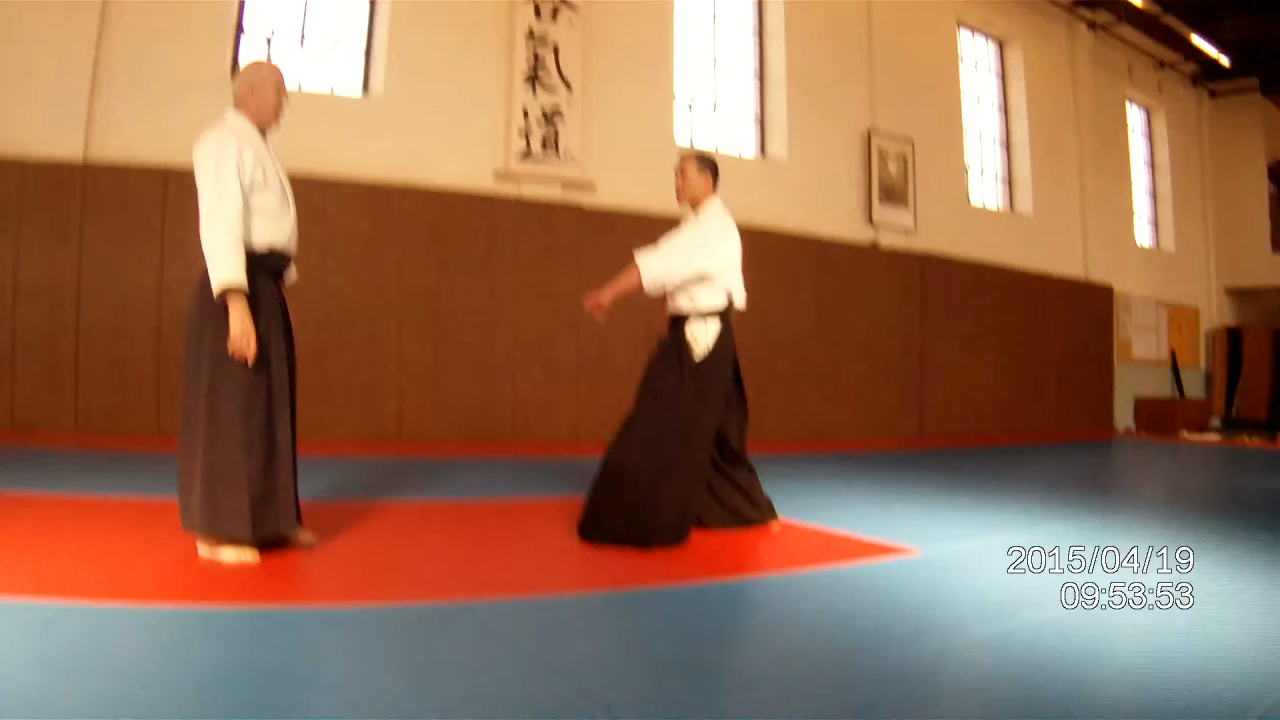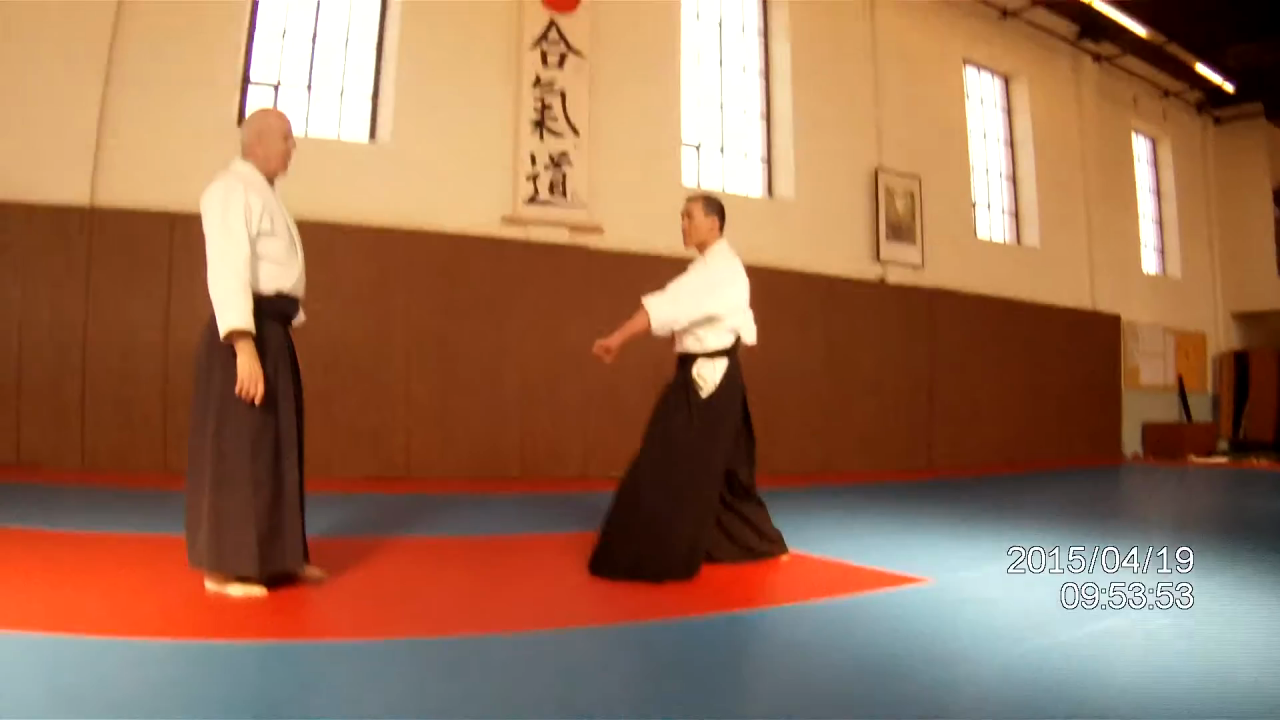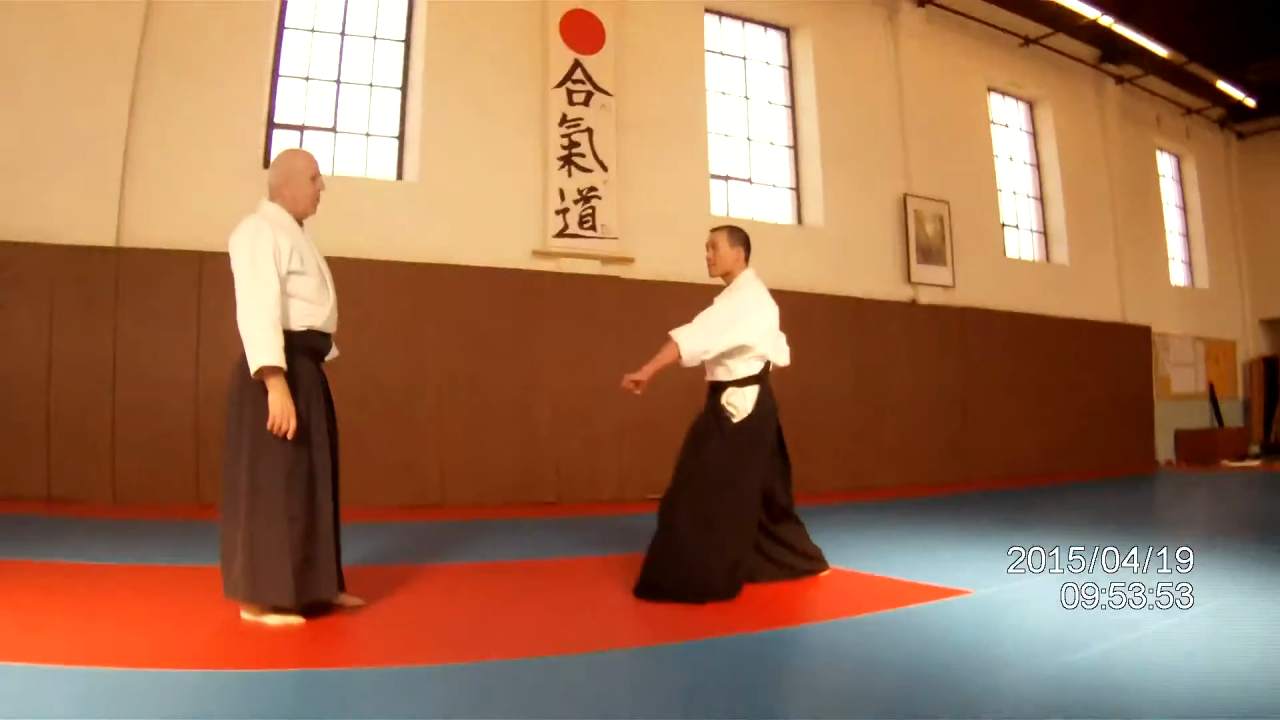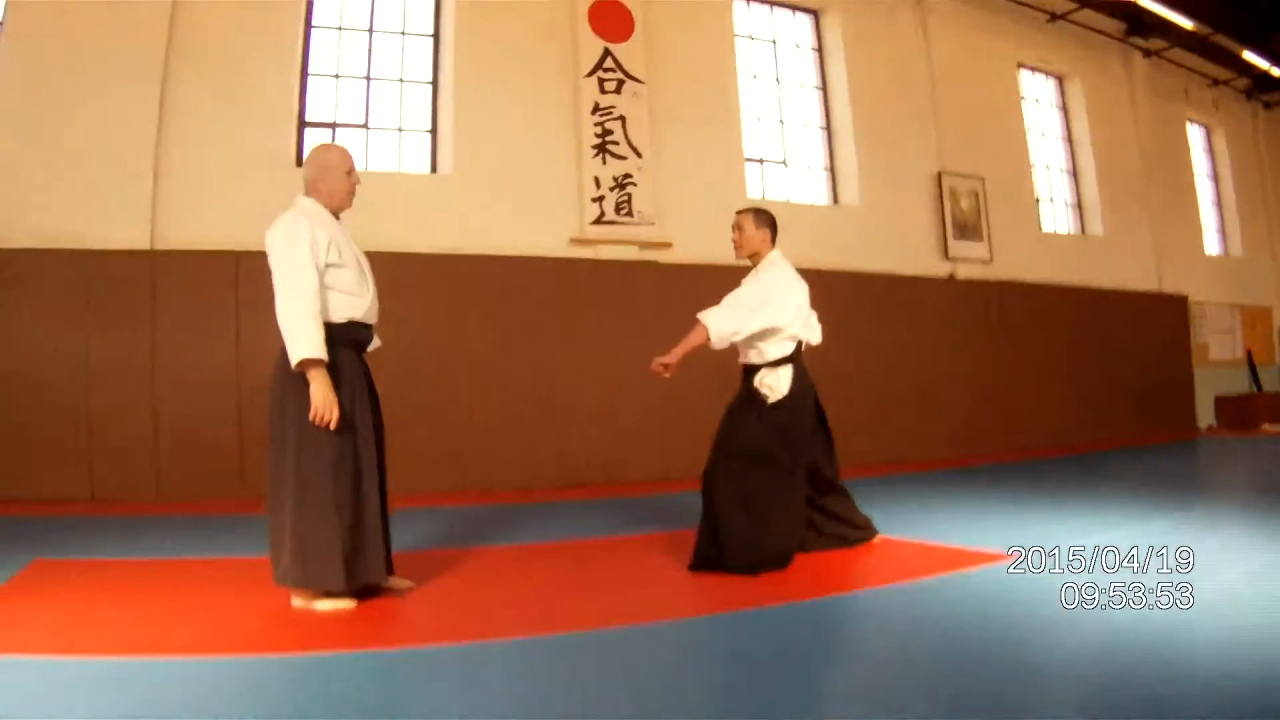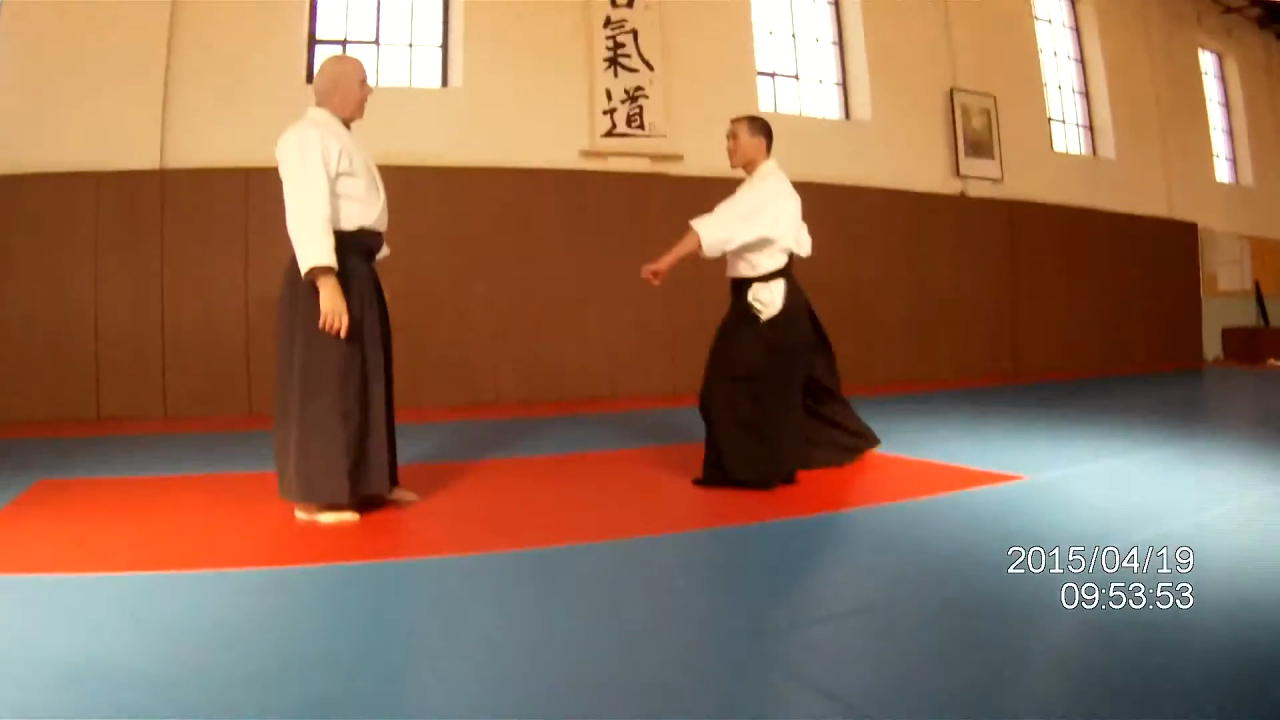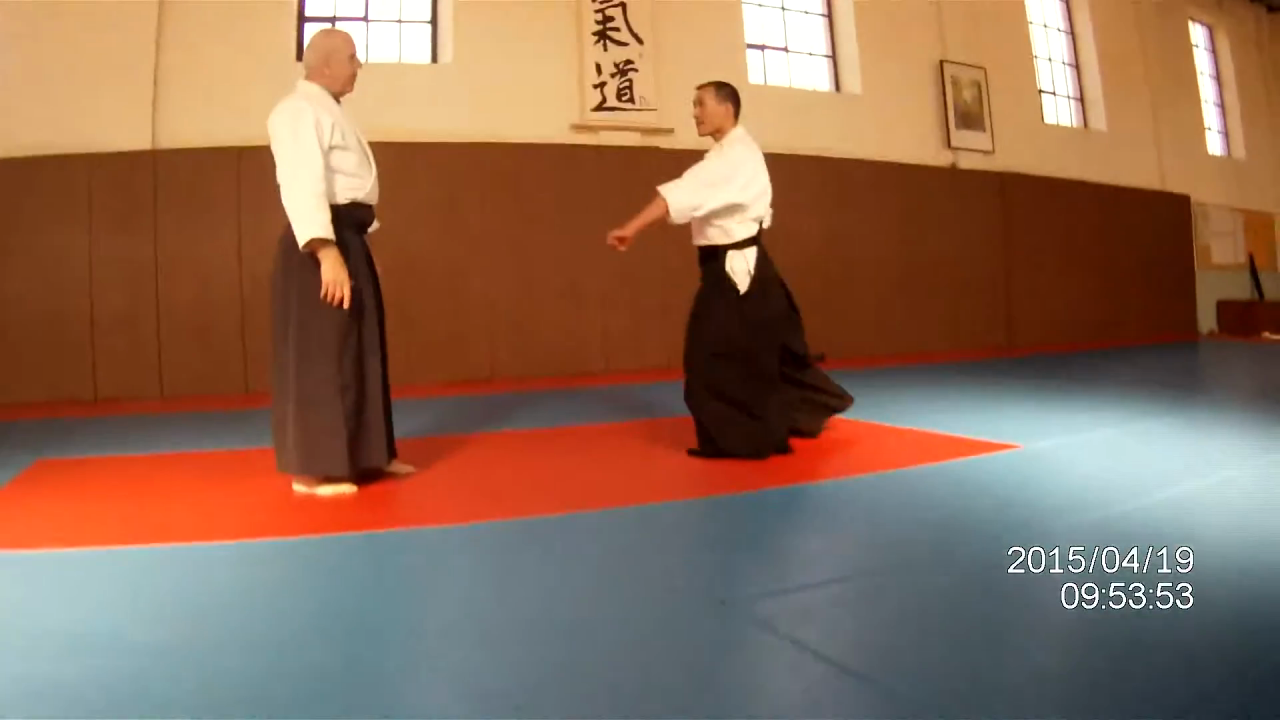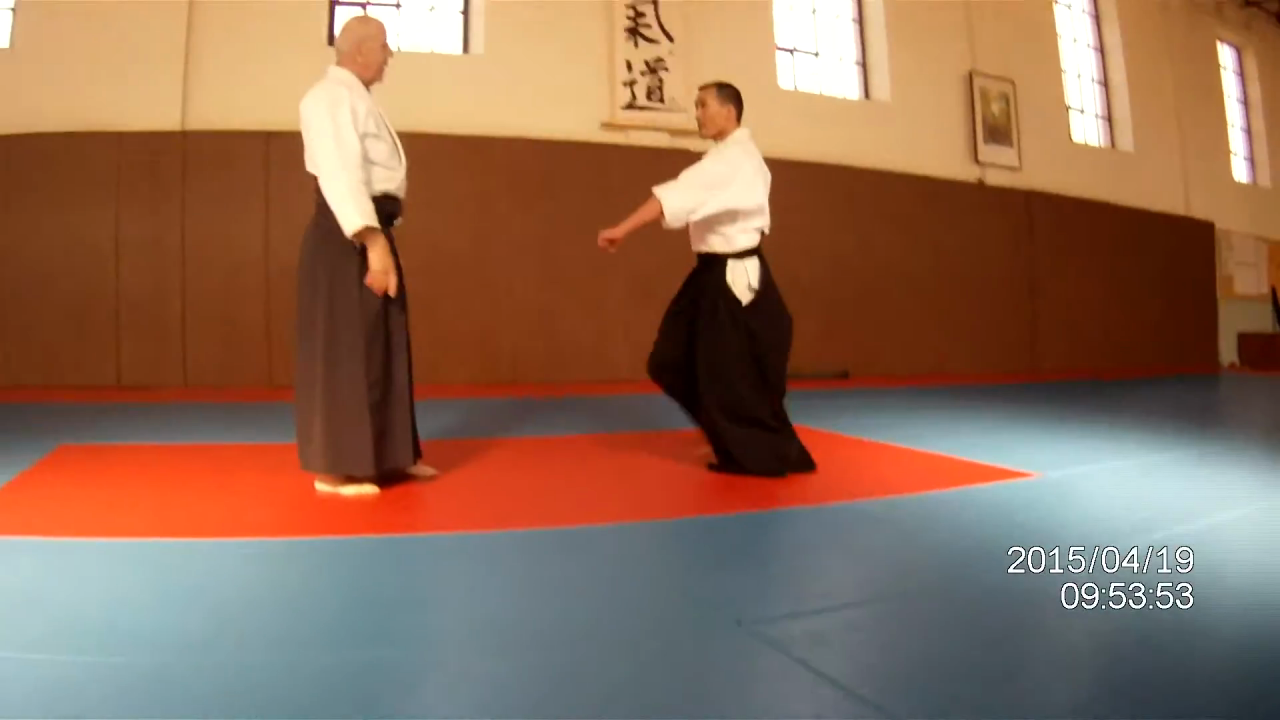
dt=0.1s
person 1, frame 1
left shoulder: (253, 144)
right shoulder: (225, 142)
right elbow: (220, 224)
right wrist: (237, 302)
left hip: (263, 288)
right hip: (238, 290)
left knee: (265, 408)
right knee: (230, 409)
left ankle: (267, 520)
right ankle: (215, 532)
person 1, frame 2
left shoulder: (259, 193)
right shoulder: (233, 191)
right elbow: (228, 270)
right wrist: (244, 345)
left hip: (272, 332)
right hip: (245, 333)
left knee: (273, 447)
right knee: (237, 449)
left ankle: (274, 557)
right ankle: (224, 568)
person 1, frame 3
left shoulder: (292, 233)
right shoulder: (261, 231)
right elbow: (258, 309)
left wrist: (320, 358)
right wrist: (276, 382)
left hip: (304, 369)
right hip: (276, 370)
left knee: (309, 477)
right knee: (272, 481)
left ankle: (312, 585)
right ankle: (259, 598)
person 1, frame 4
left shoulder: (327, 228)
right shoulder: (296, 227)
right elbow: (296, 304)
left wrist: (357, 353)
right wrist: (317, 375)
left hip: (347, 359)
right hip: (318, 362)
left knee: (355, 466)
right knee: (319, 470)
left ankle: (360, 570)
right ankle: (309, 583)
person 1, frame 5
left shoulder: (338, 137)
right shoulder: (308, 136)
right elbow: (307, 213)
left wrist: (354, 272)
right wrist: (327, 281)
left hip: (355, 267)
right hip: (326, 271)
left knee: (362, 377)
right knee: (324, 382)
left ankle: (368, 482)
right ankle: (314, 497)
person 1, frame 6
left shoulder: (327, 111)
right shoulder: (299, 110)
right elbow: (301, 186)
left wrist: (348, 246)
right wrist: (327, 252)
left hip: (348, 239)
right hip: (320, 244)
left knee: (356, 350)
right knee: (321, 355)
left ankle: (366, 454)
right ankle: (312, 470)
person 1, frame 7
left shoulder: (355, 98)
right shoulder: (330, 97)
right elbow: (340, 173)
left wrist: (382, 239)
right wrist: (374, 241)
left hip: (369, 234)
right hip: (344, 238)
left knee: (379, 347)
right knee: (343, 350)
left ankle: (386, 455)
right ankle: (333, 469)
person 2, frame 1
left shoulder: (711, 225)
right shoulder: (714, 225)
left elbow: (660, 261)
right elbow: (735, 293)
left wrist: (607, 293)
left hip: (698, 338)
right hip: (705, 337)
left knee: (663, 429)
right knee: (714, 431)
left ankle: (641, 523)
right ankle: (747, 508)
person 2, frame 2
left shoulder: (718, 267)
right shoulder: (722, 266)
left elbow: (670, 304)
right elbow: (746, 330)
left wrist: (618, 338)
left hip: (706, 376)
right hip: (714, 376)
left knee: (672, 467)
right knee: (723, 467)
left ankle: (651, 559)
right ankle: (757, 543)
person 2, frame 3
left shoulder: (745, 297)
right shoulder: (754, 296)
left elbow: (698, 336)
right elbow: (779, 352)
left wrist: (647, 370)
left hip: (738, 404)
right hip: (747, 403)
left knee: (700, 490)
right knee: (760, 490)
left ankle: (693, 579)
right ankle: (798, 560)
person 2, frame 4
left shoulder: (771, 278)
right shoulder: (780, 277)
left elbow: (726, 317)
right elbow: (810, 330)
left wrist: (676, 354)
left hip: (772, 386)
right hip: (782, 383)
left knee: (739, 470)
right knee: (803, 466)
left ankle: (747, 551)
right ankle: (844, 531)
person 2, frame 5
left shoulder: (767, 188)
right shoulder: (767, 186)
left elbow: (717, 228)
right elbow: (801, 243)
left wrist: (665, 262)
left hip: (764, 300)
right hip: (769, 297)
left knee: (733, 387)
right knee: (803, 383)
left ankle: (754, 467)
right ankle: (849, 443)
person 2, frame 6
left shoulder: (736, 155)
right shoulder: (734, 153)
left elbow: (685, 193)
right elbow: (758, 209)
left wrist: (632, 227)
left hip: (735, 268)
right hip: (733, 265)
left knee: (718, 358)
right knee: (766, 353)
left ankle: (742, 437)
right ankle: (817, 407)
person 2, frame 7
left shoulder: (737, 156)
right shoulder: (729, 155)
left elbow: (684, 194)
left wrist: (622, 228)
left hip: (733, 279)
right hip: (715, 274)
left knee: (731, 377)
right knee: (677, 362)
left ankle: (769, 454)
